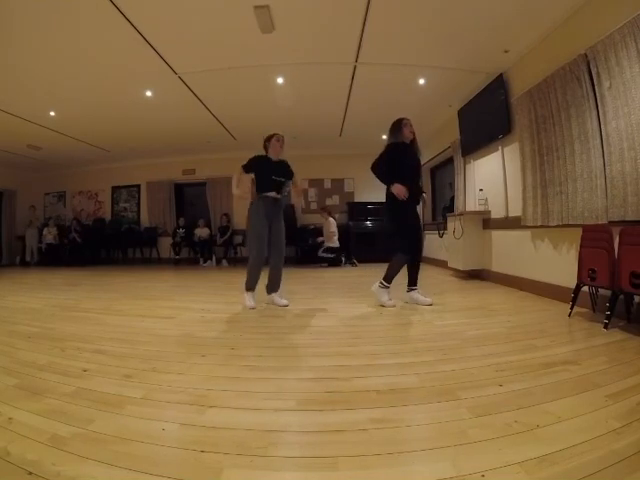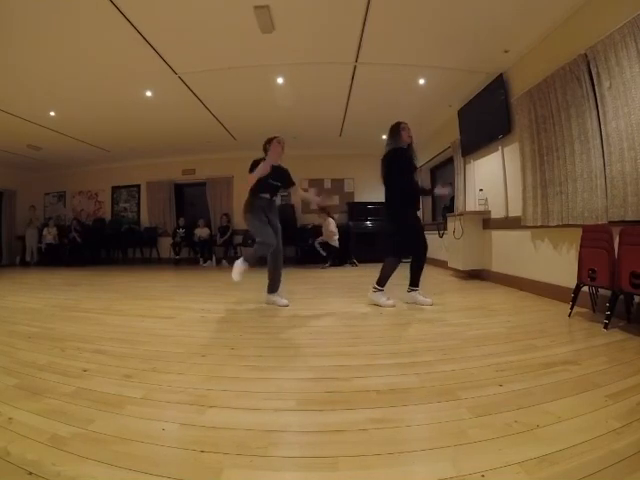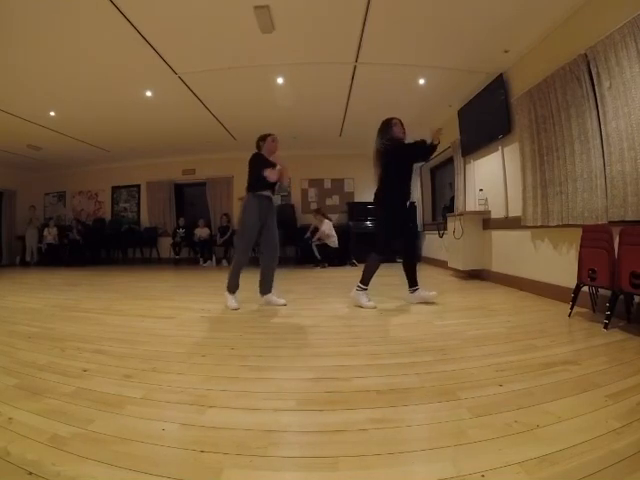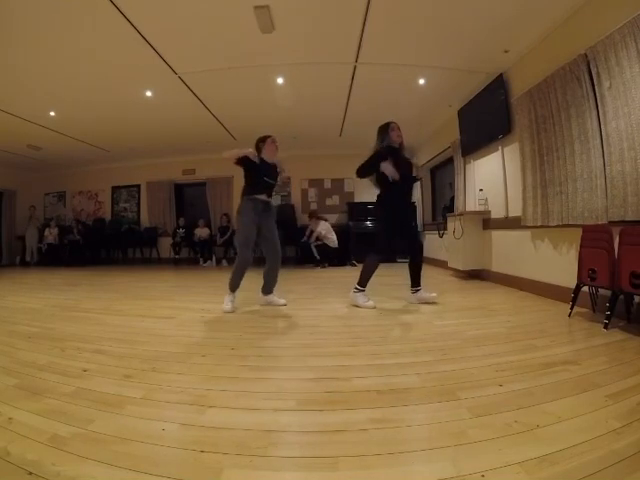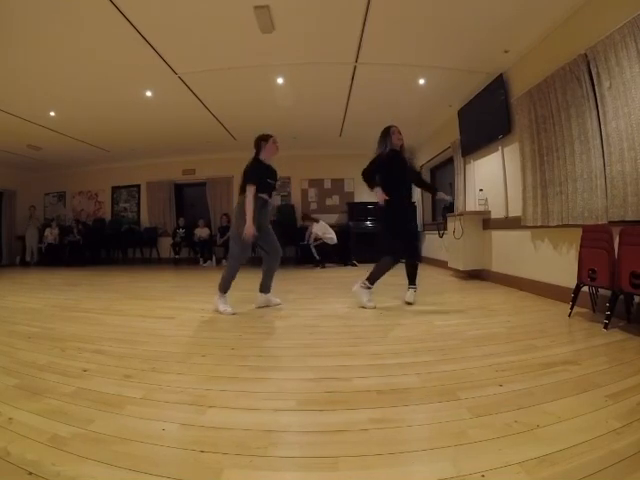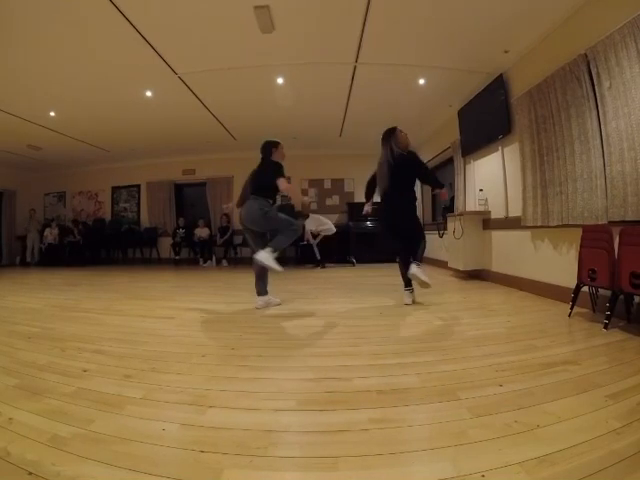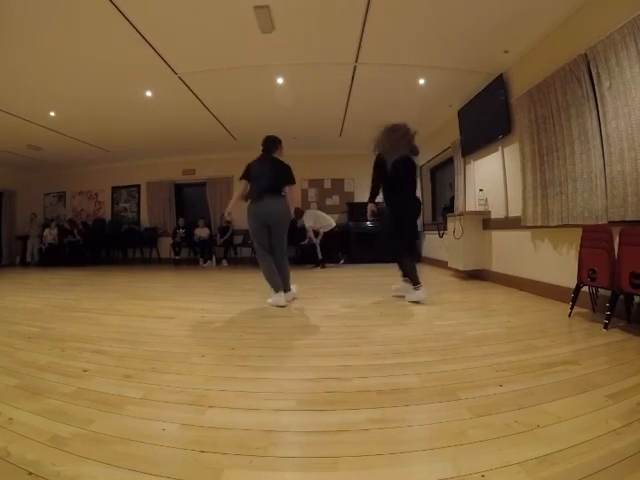
dt=0.2s
person 1, frame 1
left shoulder: (411, 151)
right shoulder: (395, 148)
right elbow: (376, 167)
left wrist: (420, 192)
right wrist: (391, 184)
left hip: (409, 206)
right hip: (398, 205)
left knee: (415, 247)
right knee: (407, 246)
left ankle: (412, 291)
right ankle: (383, 286)
person 1, frame 2
left shoulder: (405, 156)
right shoulder: (394, 155)
right elbow: (393, 181)
left wrist: (432, 191)
left hip: (407, 210)
right hip: (398, 210)
left knee: (420, 248)
right knee: (399, 249)
left ankle: (413, 291)
right ankle: (377, 291)
person 1, frame 3
left shoulder: (405, 150)
right shoulder: (389, 147)
left elbow: (422, 155)
right elbow: (416, 151)
left wrist: (434, 142)
right wrist: (430, 142)
left hip: (400, 205)
right hip: (387, 204)
left knee: (410, 246)
right knee: (383, 246)
left ankle: (414, 290)
right ankle: (360, 290)
person 1, frame 4
left shoulder: (401, 157)
right shoulder: (383, 153)
left elbow: (407, 180)
right elbow: (361, 172)
right wrist: (382, 166)
left hip: (403, 209)
right hip: (389, 207)
left knee: (416, 247)
right knee: (382, 247)
left ankle: (417, 291)
right ankle: (358, 291)
person 1, frame 5
left shoulder: (403, 160)
right shoulder: (387, 157)
left elbow: (417, 179)
right elbow: (366, 173)
left wrist: (436, 192)
right wrist: (376, 187)
left hip: (404, 211)
right hip: (394, 211)
left knee: (411, 250)
right knee: (395, 252)
left ankle: (411, 289)
right ankle: (364, 287)
person 1, frame 6
left shoulder: (385, 163)
right shoulder: (409, 157)
left elbow: (372, 183)
right elbow: (427, 175)
left wrist: (368, 201)
right wrist: (440, 187)
left hip: (388, 213)
right hip: (406, 211)
left knee: (402, 248)
right knee: (417, 240)
left ankle: (408, 291)
right ankle: (416, 267)
person 1, frame 7
left shoulder: (383, 158)
right shoulder: (408, 160)
left elbow: (377, 182)
left wrist: (371, 202)
left hip: (400, 208)
right hip: (410, 206)
left knee: (403, 247)
right knee: (406, 245)
left ankle: (417, 289)
right ankle: (407, 282)
person 2, frame 1
left shoulder: (284, 165)
right shoulder: (259, 161)
left elbow: (293, 181)
right elbow: (240, 172)
left wrist: (298, 192)
right wrist: (236, 187)
left hip: (276, 210)
right hip: (259, 209)
left knee: (279, 253)
right knee: (259, 252)
left ankle: (273, 293)
right ankle: (249, 292)
person 2, frame 2
left shoulder: (283, 171)
right shoulder: (259, 163)
left elbow: (296, 191)
right elbow: (249, 184)
left wrist: (313, 198)
right wrist: (261, 170)
left hip: (271, 210)
right hip: (255, 208)
left knee: (277, 253)
right knee: (268, 242)
left ankle: (273, 294)
right ankle: (243, 262)
person 2, frame 3
left shoulder: (274, 165)
right shoulder: (257, 158)
right elbow: (272, 177)
left wrist: (284, 174)
right wrist: (279, 167)
left hip: (269, 208)
right hip: (253, 205)
left knee: (271, 253)
right knee: (243, 252)
left ankle: (266, 294)
right ankle: (231, 293)
person 2, frame 4
left shoulder: (274, 168)
right shoulder: (252, 161)
left wrist: (280, 170)
right wrist: (245, 153)
left hip: (267, 212)
right hip: (249, 209)
left knee: (275, 254)
right knee: (245, 255)
left ankle: (267, 294)
right ankle: (230, 295)
person 2, frame 5
left shoulder: (272, 170)
right shoulder: (255, 165)
right elbow: (249, 194)
right wrist: (249, 222)
left hip: (261, 214)
right hip: (249, 213)
left knee: (275, 253)
right knee: (239, 255)
left ankle: (264, 295)
right ankle: (221, 297)
person 2, frame 6
left shoulder: (261, 169)
right shoulder: (273, 166)
left elbow: (248, 190)
right elbow: (283, 187)
left wrist: (236, 204)
left hip: (247, 212)
right hip: (258, 211)
left knee: (261, 253)
right knee: (294, 227)
left ankle: (262, 297)
right ankle: (267, 253)
person 2, frame 7
left shoulder: (253, 165)
right shoulder: (284, 167)
left elbow: (243, 188)
right elbow: (289, 193)
left wrist: (229, 207)
right wrist: (290, 212)
left hip: (257, 209)
right hip: (278, 208)
left knee: (263, 253)
right knee: (280, 251)
left ankle: (278, 294)
right ankle: (288, 291)
